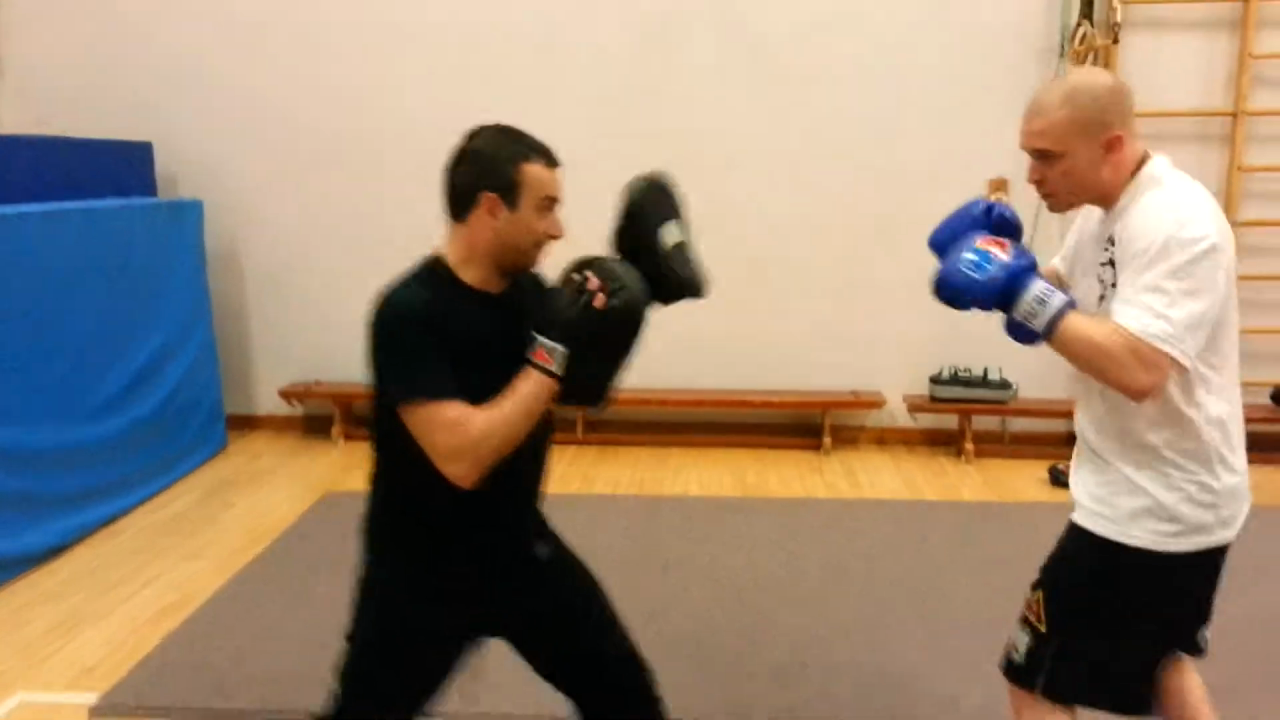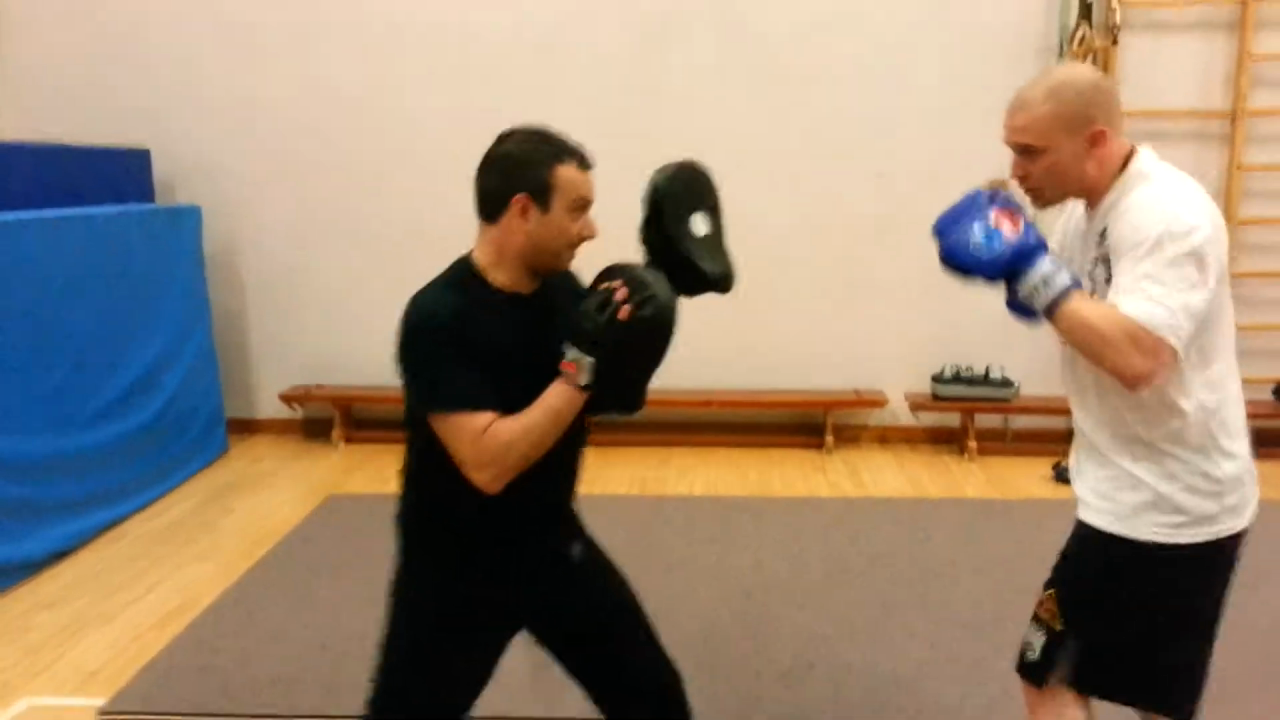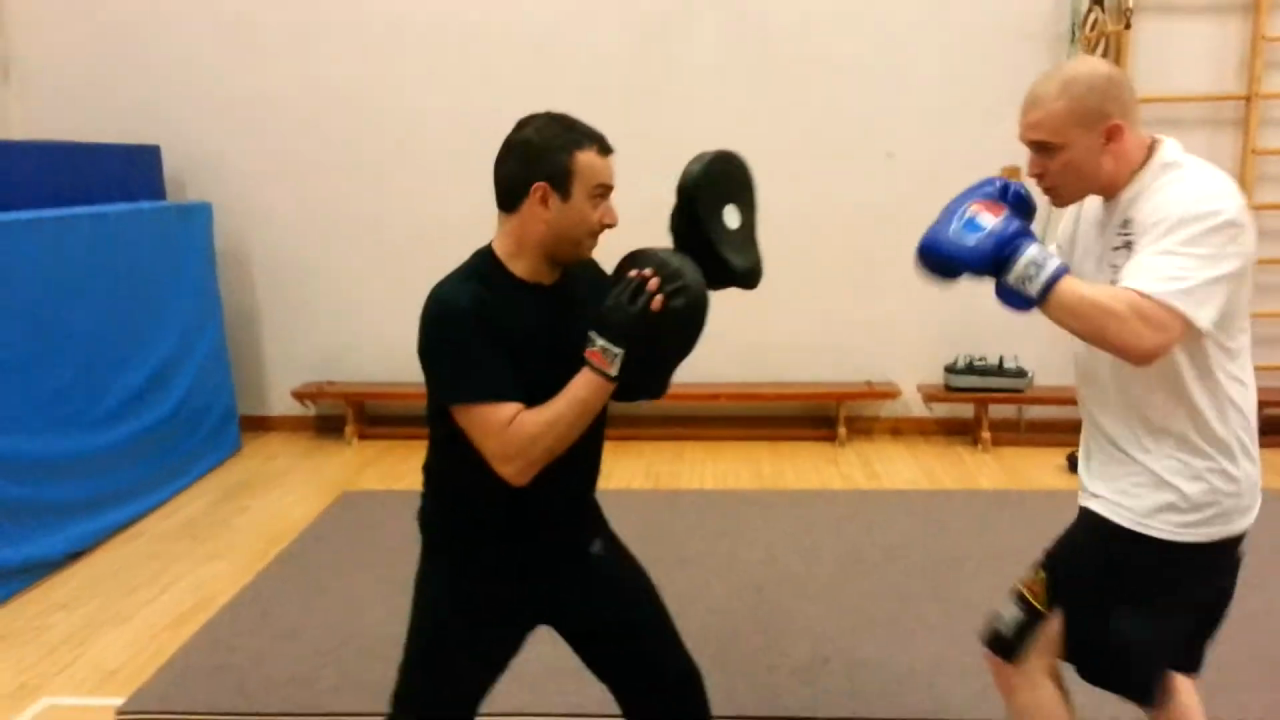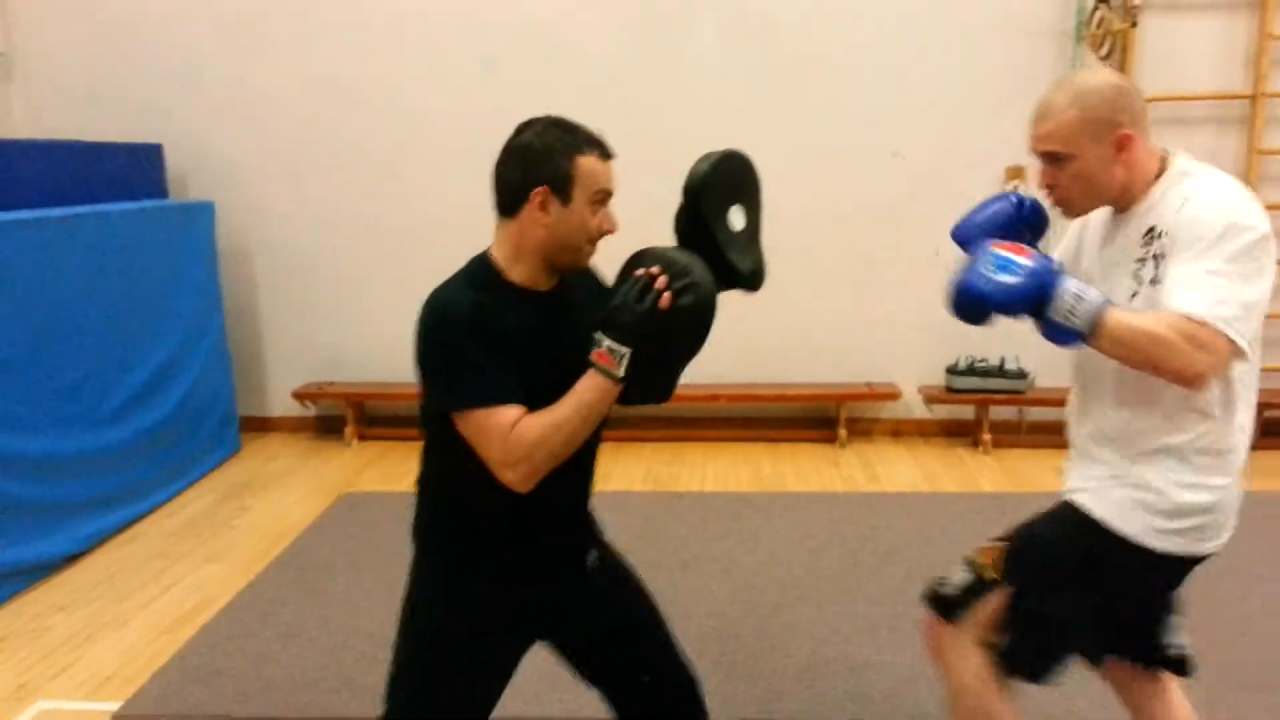
dt=0.1s
person 1, frame 1
left shoulder: (1177, 225)
right shoulder: (1111, 207)
left elbow: (1136, 369)
right elbow: (1072, 309)
left wrist: (1021, 290)
right wrist: (1003, 272)
left hip: (1156, 515)
right hip: (1164, 501)
right knee: (1153, 658)
person 1, frame 2
left shoulder: (1170, 218)
right shoulder: (1097, 201)
left elbow: (1133, 357)
right elbow: (1081, 310)
left wrist: (1029, 271)
right wrist: (1005, 250)
left hip: (1161, 507)
right hip: (1166, 494)
right knee: (1156, 661)
person 1, frame 3
left shoulder: (1197, 202)
right shoulder: (1094, 202)
left elbow: (1141, 333)
right elbow: (1073, 299)
left wrist: (1016, 263)
right wrist: (1005, 243)
left hip: (1174, 500)
right hip: (1157, 491)
left knee: (1019, 658)
person 1, frame 4
left shoulder: (1219, 214)
right shoulder: (1102, 215)
left elbow: (1192, 355)
right elbow: (1083, 324)
left wrist: (1055, 293)
right wrist: (1021, 261)
left hip: (1148, 507)
right hip: (1140, 498)
left knee: (952, 629)
right knee: (1130, 662)
person 2, frame 1
left shoulder: (526, 290)
right shoulder: (412, 313)
right elbow: (462, 457)
right wrist: (551, 354)
left hip: (519, 545)
right hip: (422, 568)
person 2, frame 2
left shoulder: (559, 290)
right shoulder: (440, 318)
right elbow: (488, 463)
right wrist: (578, 370)
left hip: (553, 546)
right hip: (456, 568)
person 2, frame 3
left shoulder: (583, 279)
right shoulder: (460, 309)
right elbow: (515, 455)
right wrist: (608, 354)
left hip: (574, 540)
right hip: (477, 561)
person 2, frame 4
left shoulder: (580, 287)
right shoulder: (459, 315)
right elbow: (518, 461)
left wrist: (682, 297)
right wrist: (613, 355)
left hip: (570, 553)
right hip: (471, 575)
